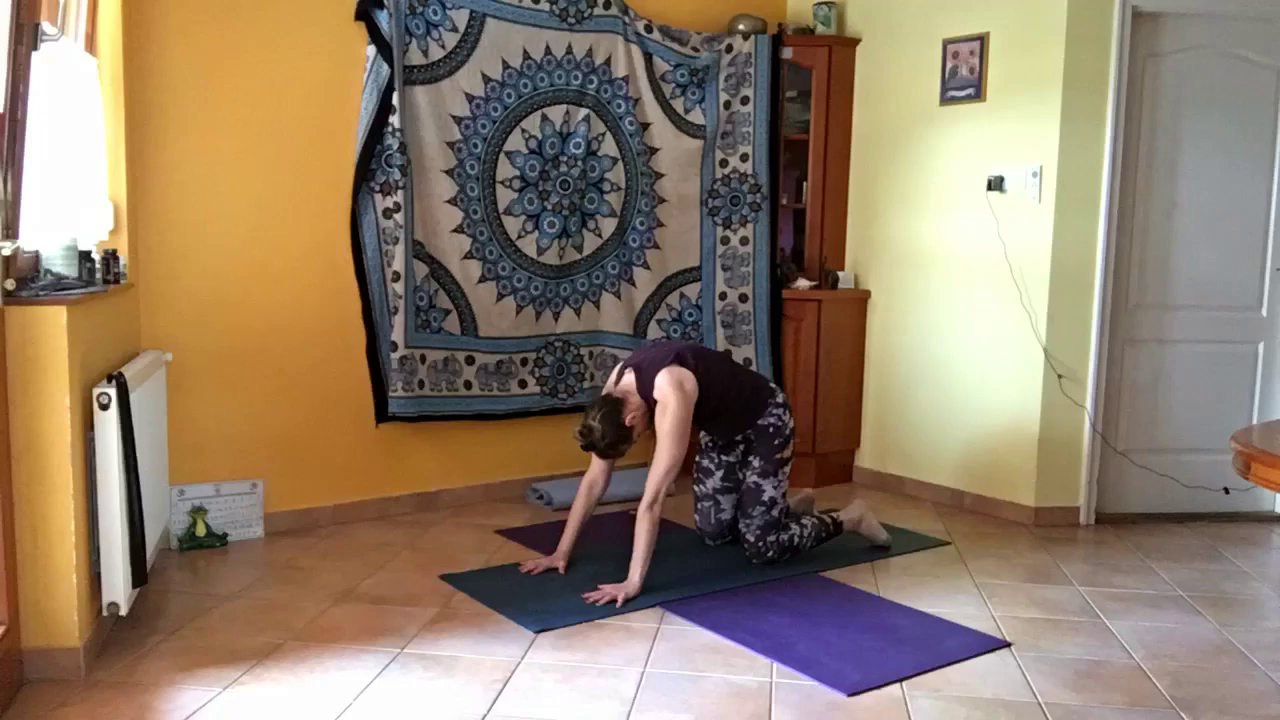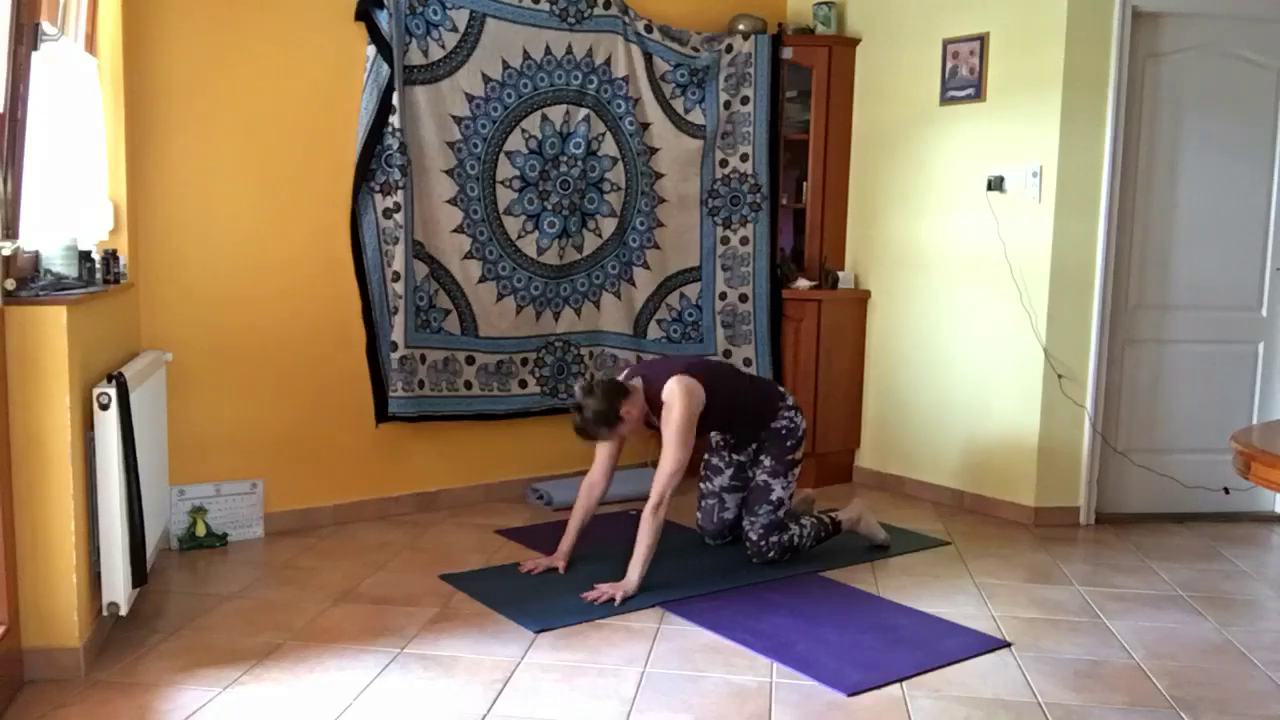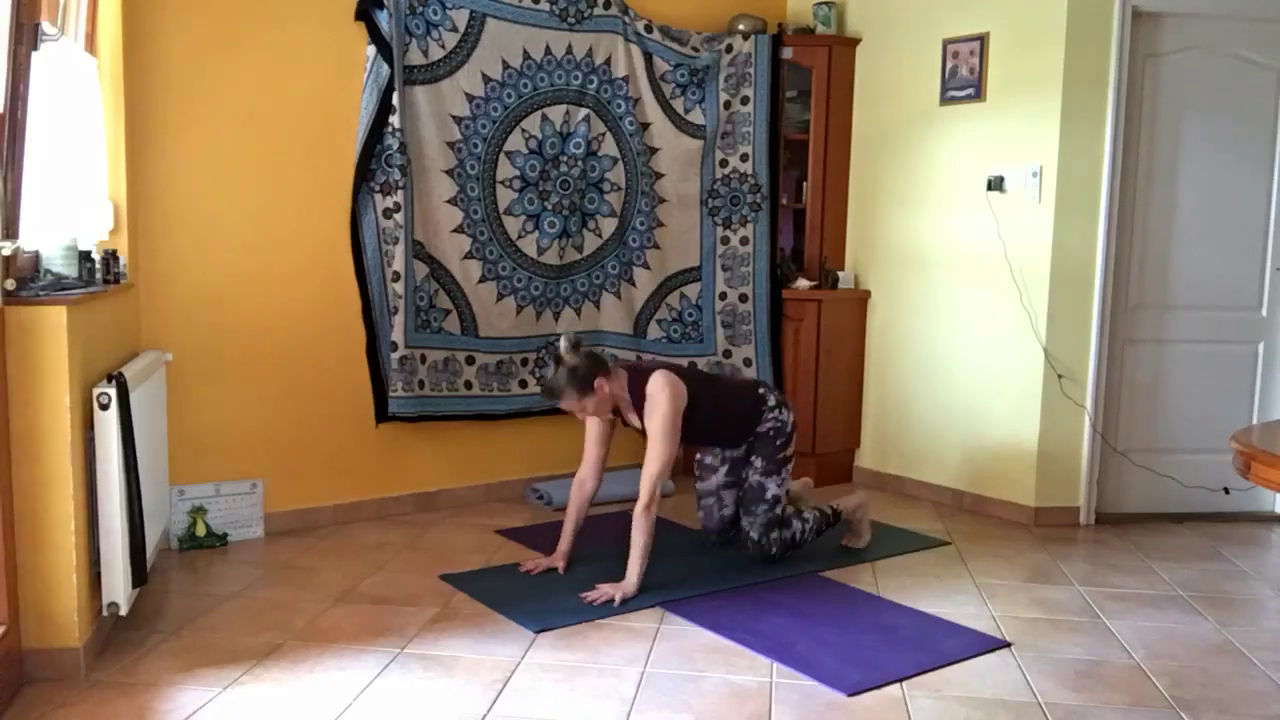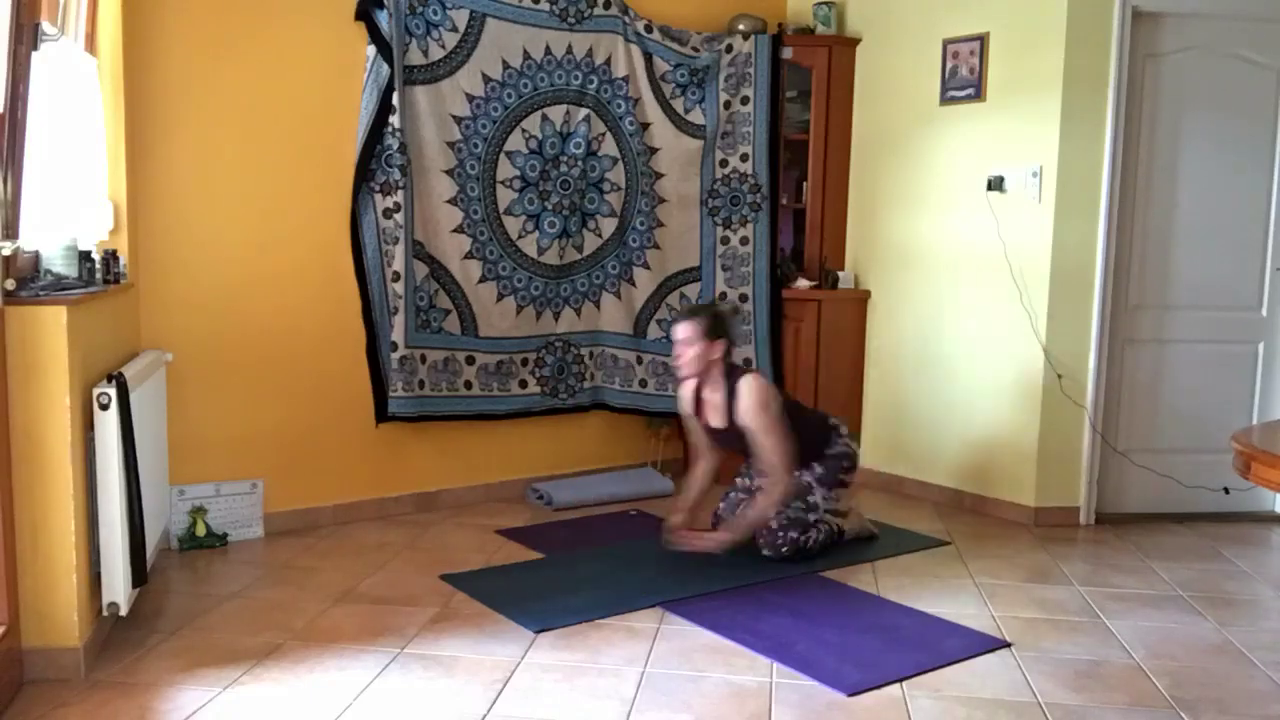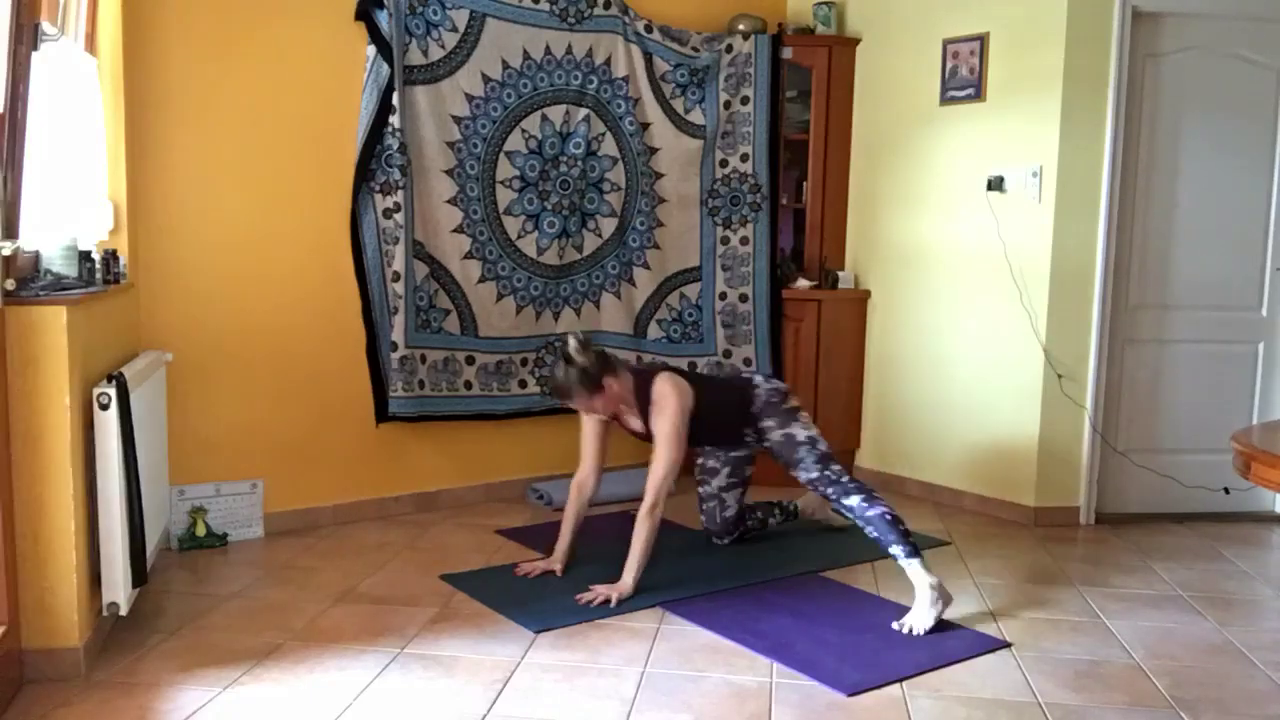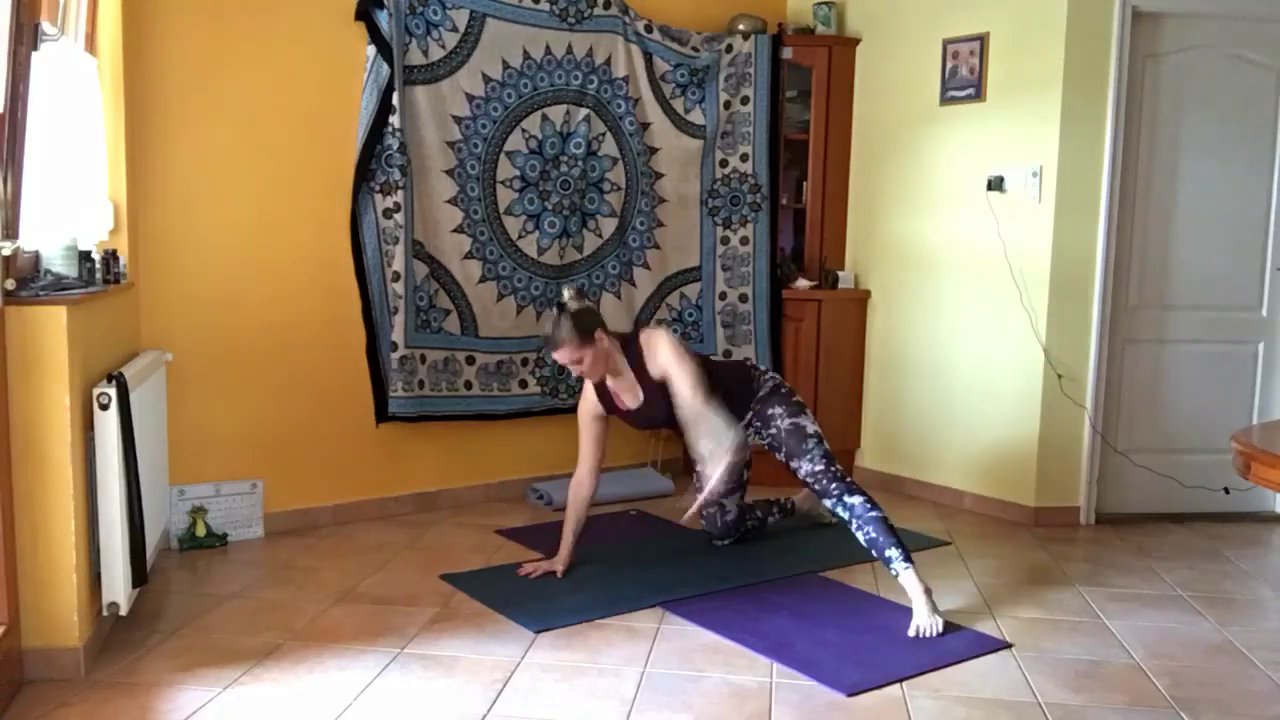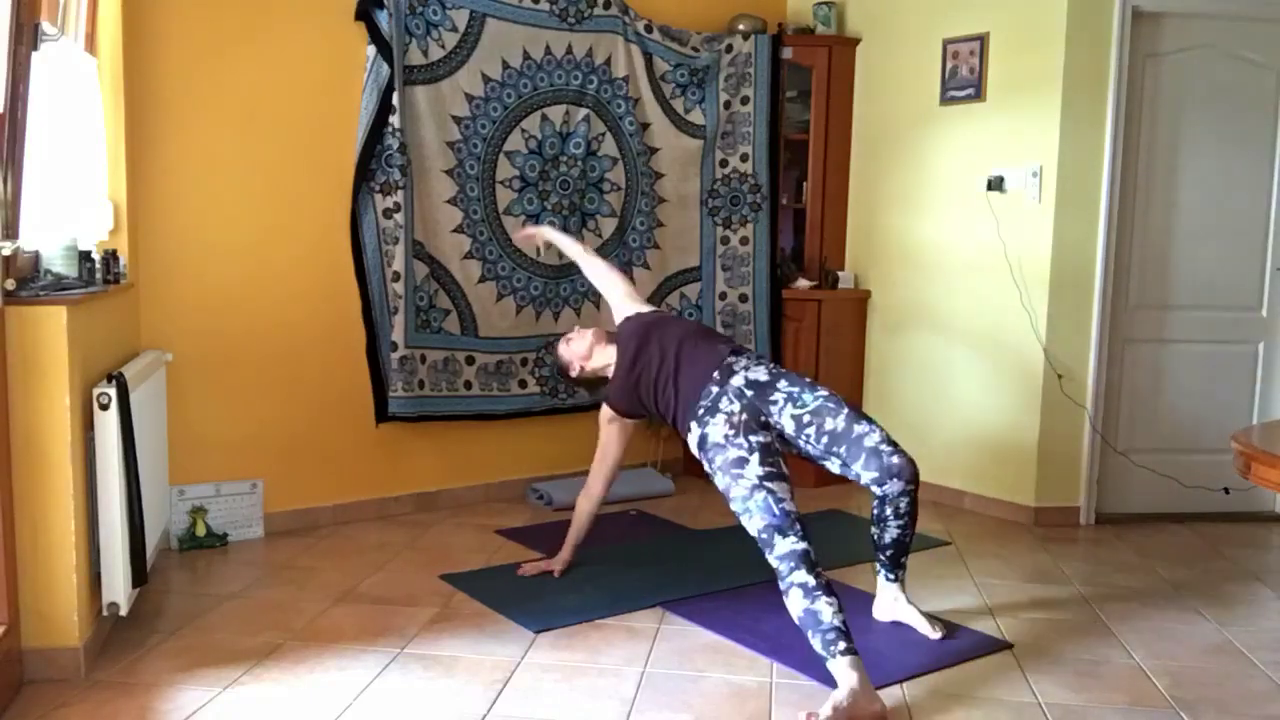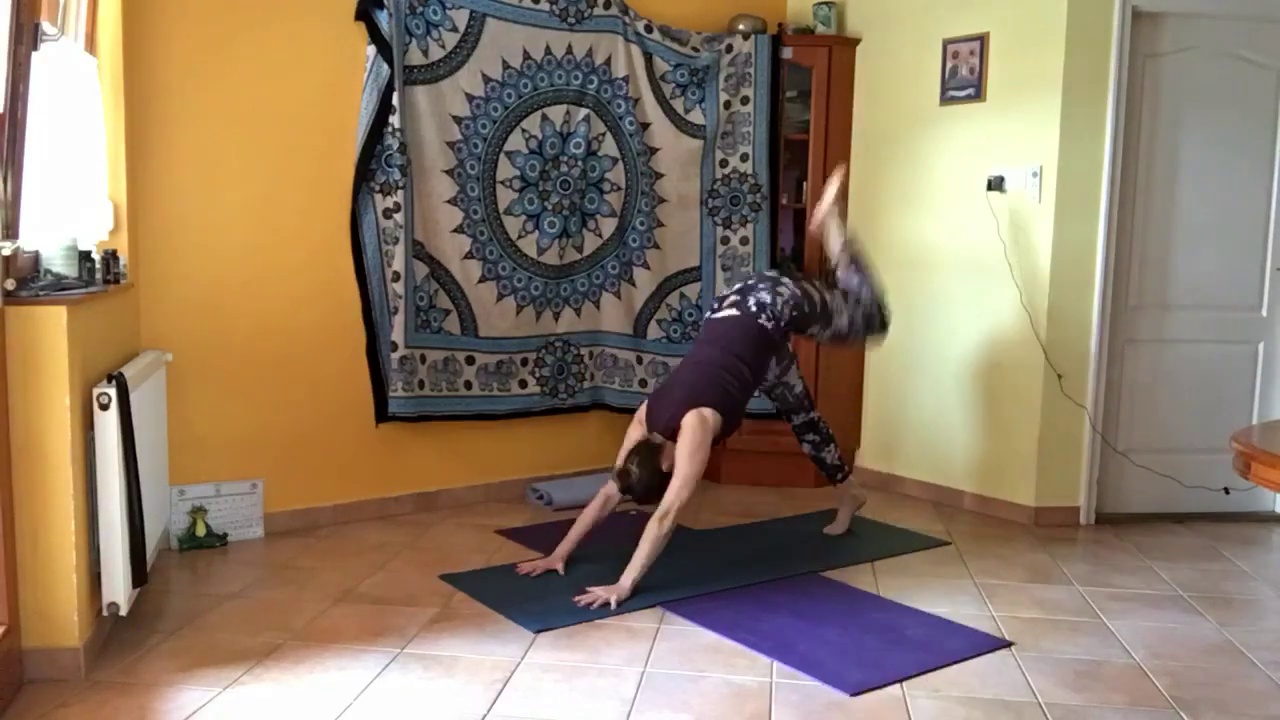
dt=0.3s
person 1, frame 1
left shoulder: (672, 389)
right shoulder: (615, 387)
left elbow: (653, 497)
right elbow: (595, 478)
left wrist: (633, 583)
right wrist: (563, 551)
left hip: (764, 418)
right hip: (722, 426)
left knee: (761, 546)
right knee: (712, 530)
left ankle: (848, 517)
right ankle: (790, 505)
person 1, frame 2
left shoulder: (676, 392)
right shoulder: (621, 391)
left elbow: (659, 499)
right elbow: (596, 479)
left wrist: (631, 580)
right wrist: (562, 552)
left hip: (776, 422)
right hip: (732, 432)
left knee: (763, 543)
right knee: (713, 530)
left ankle: (849, 518)
right ankle: (790, 506)
person 1, frame 3
left shoulder: (658, 390)
right shoulder: (602, 400)
left elbow: (648, 495)
right elbow: (586, 479)
left wrist: (631, 582)
right wrist: (560, 554)
left hip: (763, 417)
left knee: (763, 542)
right knee: (717, 525)
left ankle: (845, 509)
right ankle: (785, 494)
person 1, frame 4
left shoulder: (751, 392)
right shoulder: (689, 393)
left elbow: (780, 477)
right elbow: (707, 460)
left wrist: (730, 534)
right wrist: (683, 511)
left hip: (826, 459)
left knee: (778, 541)
left ankle: (845, 525)
right ankle: (819, 509)
person 1, frame 5
left shoulder: (665, 393)
right shoulder: (597, 402)
left elbow: (655, 498)
right elbow: (585, 481)
left wrist: (629, 580)
right wrist: (559, 554)
left hip: (760, 403)
right hip: (724, 439)
left knee: (827, 481)
right knee: (722, 529)
left ankle: (923, 580)
right ankle: (801, 508)
person 1, frame 6
left shoulder: (654, 344)
right shoulder: (593, 395)
left elbow: (693, 398)
right elbow: (584, 477)
left wrist: (716, 456)
right wrist: (562, 556)
left hip: (757, 395)
right hip: (716, 424)
left knee: (827, 479)
right knee: (723, 528)
left ankle: (913, 583)
right ankle: (800, 504)
person 1, frame 7
left shoulder: (632, 322)
right shoulder: (617, 406)
right elbow: (597, 484)
right wrist: (563, 555)
right knee: (784, 547)
left ankle: (890, 590)
person 1, frame 8
left shoulder: (694, 424)
right shoulder: (646, 422)
left elbow: (666, 516)
right elbow: (609, 493)
left wrist: (624, 585)
right wrist: (558, 556)
left hip: (768, 305)
right hip: (732, 313)
right knee: (800, 414)
right ankle: (848, 491)
